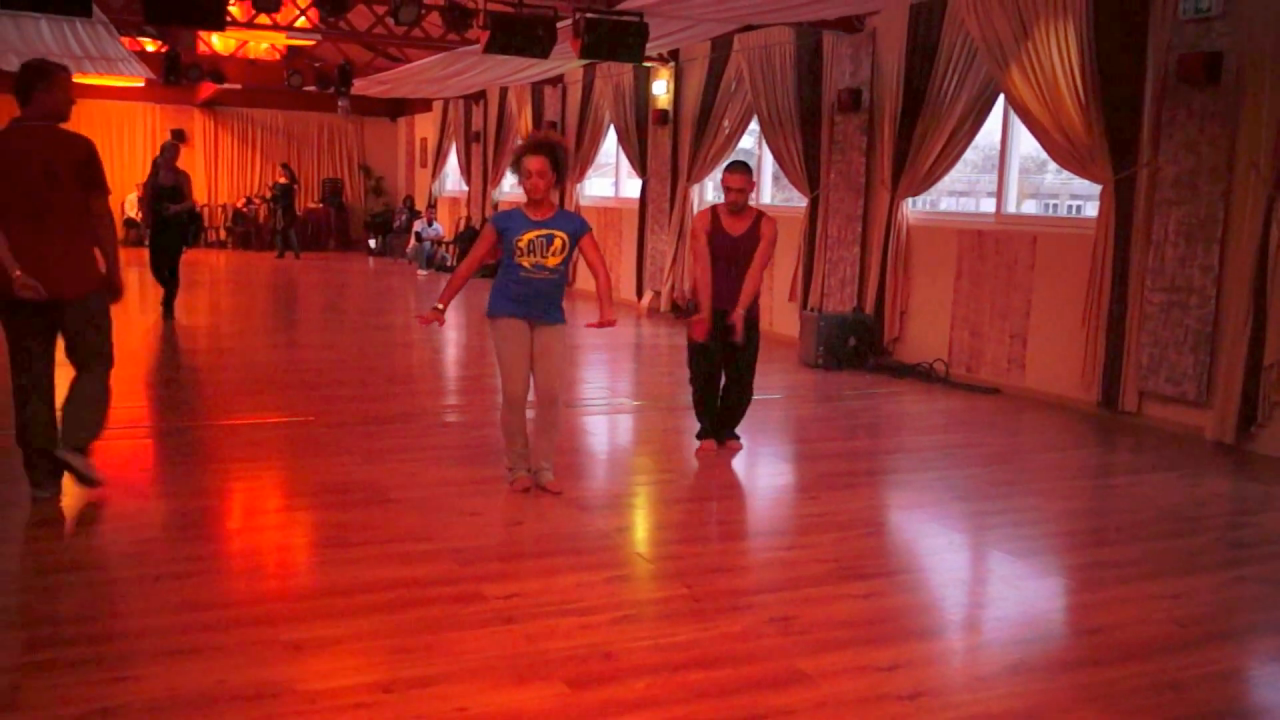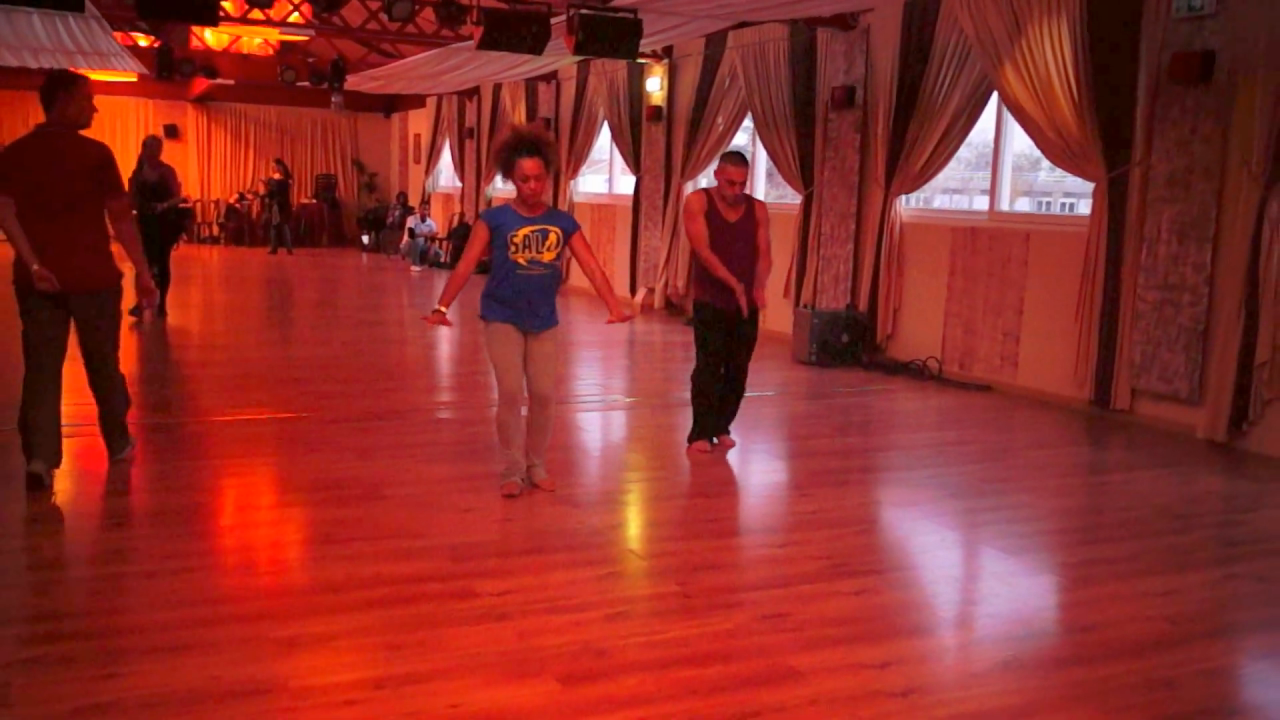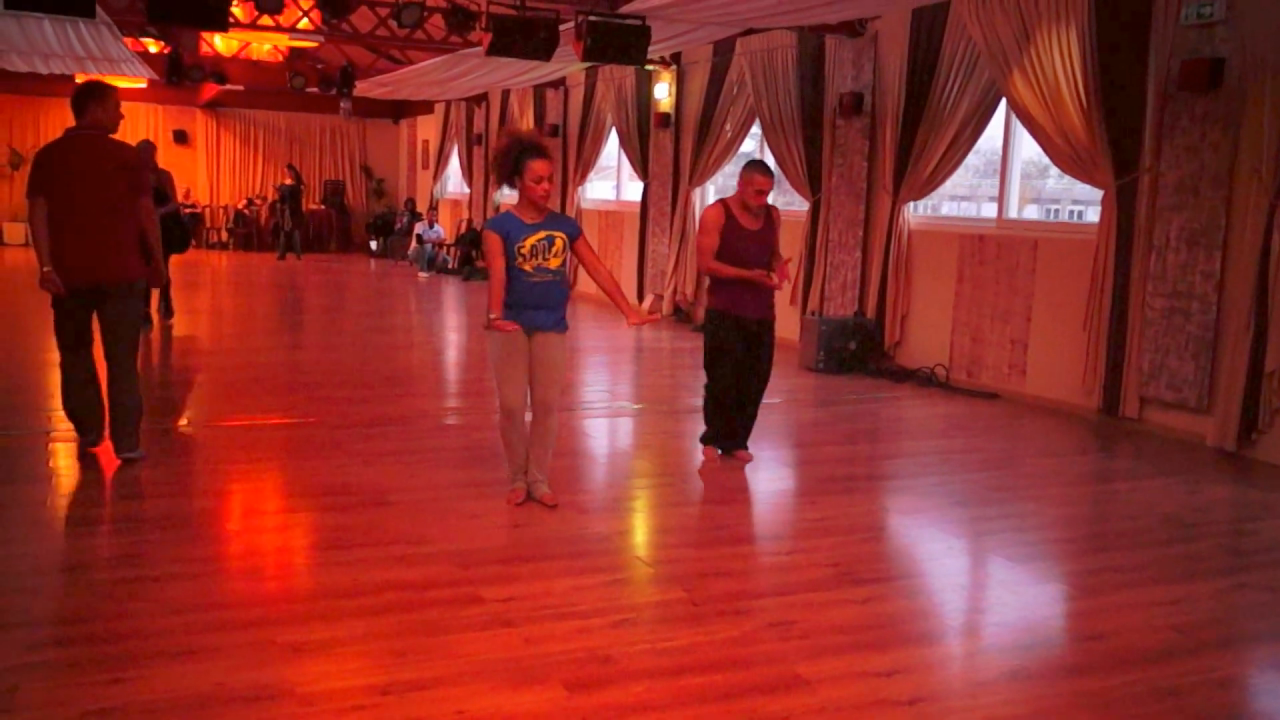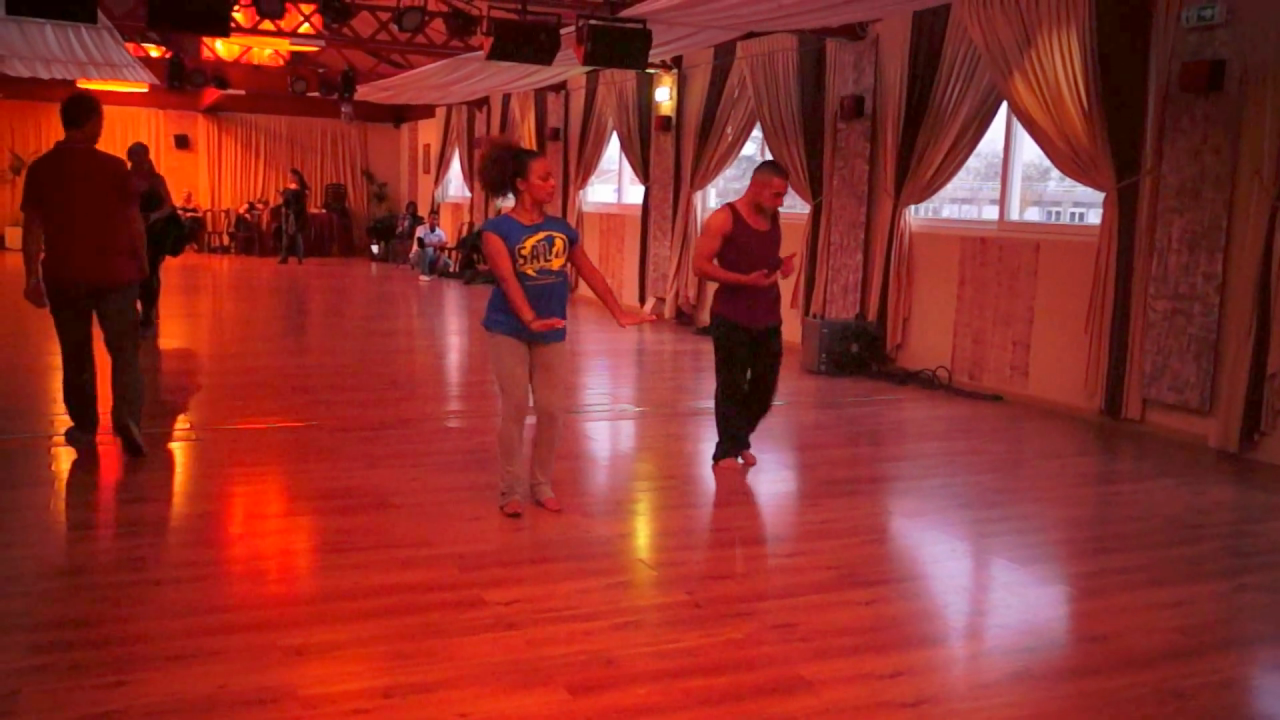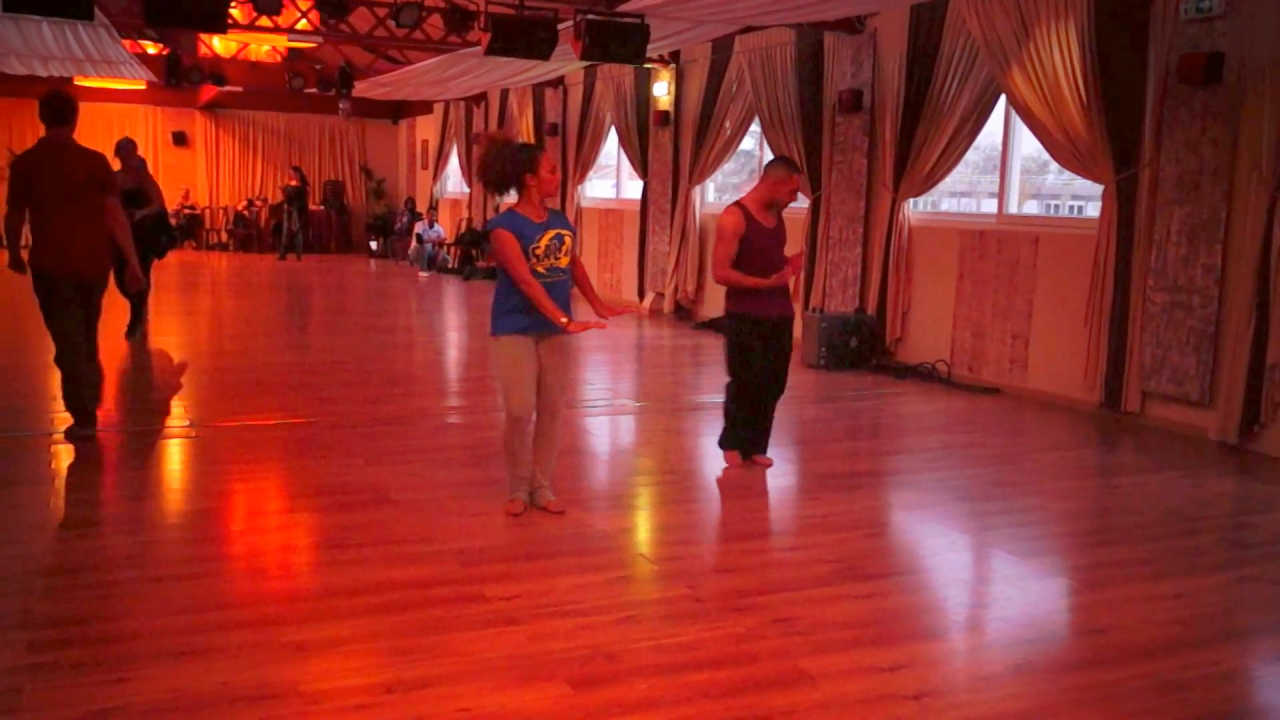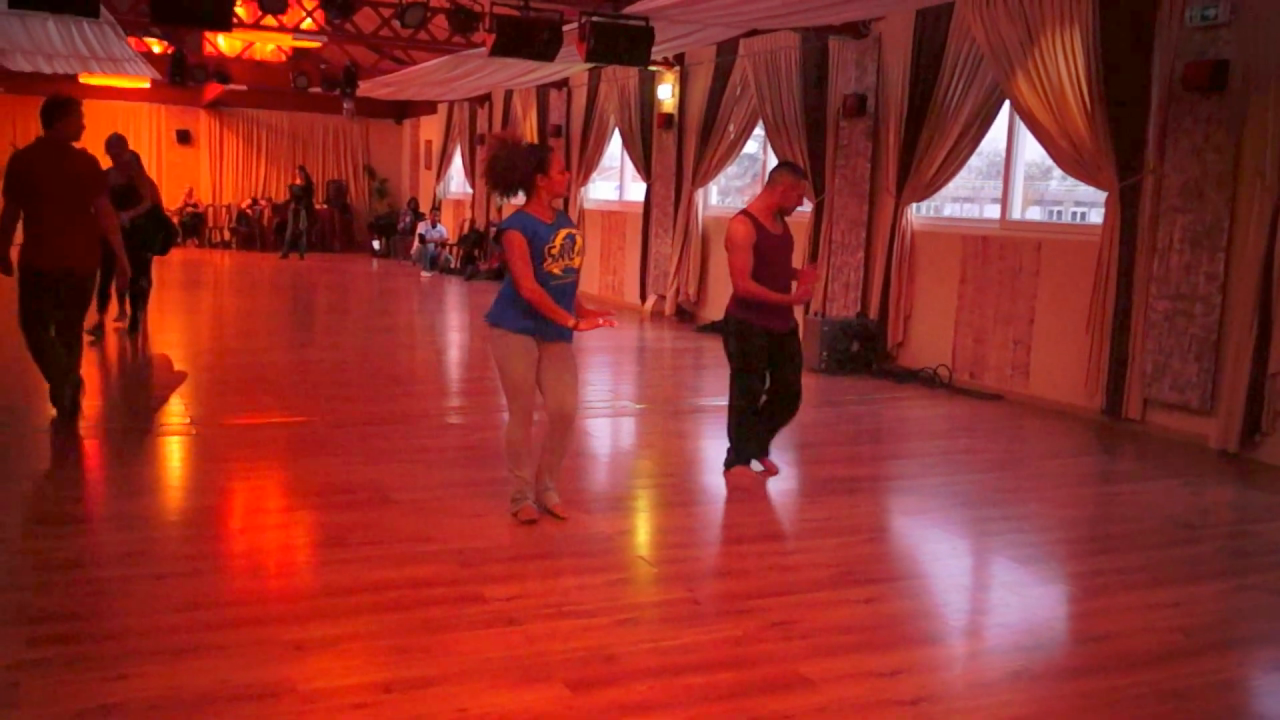
dt=0.3s
person 1, frame 1
right shoulder: (77, 148)
right elbow: (101, 216)
right wrist: (113, 270)
right hip: (76, 281)
right knee: (93, 366)
left ankle: (42, 477)
right ankle: (71, 446)
person 1, frame 2
right shoulder: (95, 153)
right elbow: (120, 217)
left wrist: (34, 265)
right wrist: (142, 272)
left hip: (40, 279)
right hip: (93, 275)
left knee: (40, 370)
right knee: (103, 364)
left ankle: (39, 455)
right ankle: (118, 443)
person 1, frame 3
left shoulder: (48, 156)
right shoulder: (124, 154)
left elbow: (38, 214)
right elbow: (146, 213)
left wrist: (47, 266)
right wrist: (156, 261)
left hip: (68, 271)
right hip: (121, 269)
left knee: (76, 352)
right knee: (122, 359)
left ankle: (90, 428)
right ankle: (127, 441)
person 1, frame 4
left shoulder: (42, 169)
right shoulder: (114, 167)
left elbow: (33, 228)
right elbow: (134, 223)
left wrist: (31, 279)
right wrist: (141, 266)
left hip: (65, 274)
right hip: (114, 273)
left knee: (76, 353)
right knee: (124, 351)
left ankle: (85, 426)
right ankle: (127, 419)
person 1, frame 5
left shoulder: (25, 164)
right shoulder: (95, 161)
left elbow: (14, 217)
right elbow: (115, 215)
left wrist: (13, 253)
right wrist: (132, 263)
left hip: (51, 265)
right hip: (94, 263)
left knee: (68, 342)
right knee: (86, 336)
left ankle: (84, 418)
right ankle: (87, 406)
person 1, frame 6
right shoulder: (86, 162)
right elbow: (105, 212)
right wrist: (121, 257)
left hip: (38, 259)
right hip: (80, 259)
left knee: (37, 330)
right knee: (70, 330)
left ankle: (66, 386)
right ankle: (68, 396)
person 2, frame 1
left shoulder: (574, 224)
right shoulder: (504, 221)
left elbow: (599, 270)
right elbow: (469, 265)
left wrist: (606, 311)
right wrist: (440, 306)
left hip: (550, 318)
right hip: (509, 314)
left knee: (550, 395)
right knee: (514, 395)
left ankle: (542, 467)
right ankle: (518, 466)
person 2, frame 2
left shoulder: (563, 222)
right shoulder: (493, 219)
left elbow: (591, 266)
right elbow: (466, 264)
left wrist: (613, 307)
right wrist: (441, 307)
left hip: (543, 321)
right hip: (501, 317)
left knee: (544, 395)
right knee: (509, 396)
left ankle: (535, 465)
right ankle: (510, 470)
person 2, frame 3
left shoulder: (566, 226)
right shoulder: (499, 227)
left elbow: (598, 271)
right elbow: (498, 274)
left wrist: (630, 311)
right wrist: (495, 316)
left hip: (551, 325)
right hip: (513, 324)
left knee: (547, 404)
right knee: (512, 405)
left ankle: (538, 479)
right ankle: (517, 477)
person 2, frame 4
left shoulder: (561, 227)
right shoulder: (496, 230)
left elbow: (589, 272)
right elbow: (509, 280)
left wrist: (619, 313)
right wrist: (531, 320)
left hip: (549, 333)
right hip: (508, 331)
left knee: (552, 411)
right knee: (515, 411)
left ankle: (541, 484)
right ankle: (511, 490)
person 2, frame 5
left shoulder: (561, 221)
right shoulder: (505, 226)
left elbow: (575, 267)
right elbow: (526, 281)
left wrist: (598, 306)
right wrist: (564, 320)
left hip: (553, 330)
right hip: (515, 327)
left knee: (551, 410)
right knee: (520, 411)
left ankle: (541, 487)
right ankle: (517, 487)
person 2, frame 6
left shoulder: (564, 220)
right shoulder: (517, 227)
right elbow: (527, 288)
left wrist: (578, 308)
right wrist: (573, 321)
left hip: (555, 331)
right hip: (515, 327)
left knee: (565, 412)
right knee: (522, 412)
left ankle: (546, 487)
right ankle: (522, 496)
person 3, frame 1
left shoulder: (765, 225)
right shoulder: (704, 219)
left elbow: (755, 272)
right elbow: (702, 267)
left wrist: (739, 313)
right wrist: (704, 312)
left hip: (745, 315)
right hip: (711, 312)
left knee: (741, 381)
right knee: (704, 375)
left ankle: (727, 431)
right ankle: (708, 431)
person 3, frame 2
left shoulder: (758, 209)
right shoulder: (698, 202)
left elbow: (763, 254)
right elbow: (703, 250)
left wrist: (759, 286)
right wrist: (734, 284)
left hip: (746, 303)
right hip: (710, 302)
left knee: (737, 370)
right knee: (708, 369)
left ankle: (720, 425)
right ankle: (700, 432)
person 3, frame 3
left shoulder: (772, 215)
right shoulder: (716, 214)
right elbow: (706, 264)
left wrist: (779, 267)
right wrist: (750, 275)
left hip: (761, 312)
right hip: (724, 311)
left knee: (754, 380)
right knee: (722, 377)
left ankle: (736, 441)
right ankle: (713, 437)
person 3, frame 4
left shoulder: (774, 218)
right shoulder: (724, 218)
right elbow: (701, 266)
left wrist: (782, 264)
right wrist: (745, 280)
left hip: (768, 318)
right hip: (732, 318)
left knee: (765, 385)
right knee: (731, 385)
left ankle: (740, 439)
right ankle: (726, 451)
person 3, frame 5
left shoulder: (776, 214)
right shoulder: (734, 218)
right elbow: (720, 272)
left wrist: (789, 263)
right wrist: (766, 283)
left hip: (780, 313)
right hip: (745, 315)
left knee: (773, 384)
right knee: (745, 381)
left ankle: (754, 445)
right ankle: (732, 442)
person 3, frame 6
left shoulder: (780, 220)
right shoulder: (742, 226)
right elbow: (743, 285)
left wrist: (799, 275)
right wrist: (790, 299)
left hip: (782, 323)
right hip: (747, 323)
left knee: (788, 392)
right knee: (747, 393)
left ankle: (758, 447)
right ankle: (738, 460)
person 4, frame 1
left shoulder: (182, 176)
right shoulder: (154, 175)
left elbow: (190, 202)
right elbow: (147, 201)
left wrist: (176, 207)
right wrist: (146, 221)
left hip: (177, 226)
right hip: (158, 225)
left knee: (172, 265)
right knee: (156, 265)
left ankle: (169, 304)
right ankle: (169, 294)
person 4, frame 2
left shoulder: (167, 171)
right shoulder: (138, 172)
left elbow: (178, 197)
right elbow: (132, 198)
left wrist: (163, 206)
left hip: (164, 222)
right hip: (145, 222)
left knee: (162, 263)
left ankle: (161, 303)
right ankle: (141, 303)
person 4, frame 3
left shoulder: (164, 176)
left elbow: (175, 203)
left wrist: (161, 211)
left hip: (162, 228)
left ankle: (166, 303)
right ankle: (146, 313)
person 4, frame 4
left shoulder: (156, 179)
left elbow: (168, 207)
left wrist: (153, 216)
left hip: (155, 234)
left knee: (149, 275)
left ankle: (147, 319)
right ankle: (148, 316)
person 4, frame 5
left shoulder: (144, 177)
right shoulder: (114, 178)
left elbow: (156, 205)
left wrist: (140, 213)
left hip: (144, 233)
right knee: (122, 278)
left ankle: (135, 321)
right ankle: (140, 310)
person 4, frame 6
left shoulder: (136, 172)
right shoulder: (107, 175)
left elbow: (148, 202)
left wrist: (129, 214)
left hip: (137, 230)
left knee: (138, 273)
left ankle: (137, 315)
